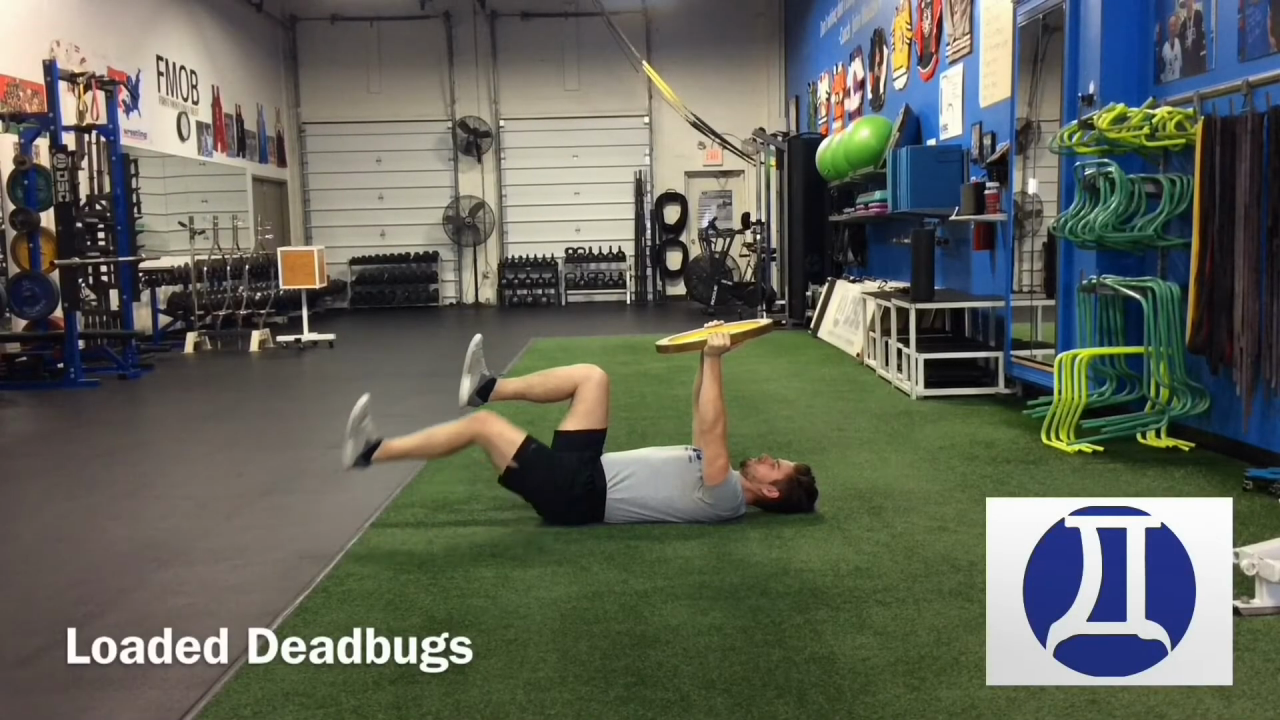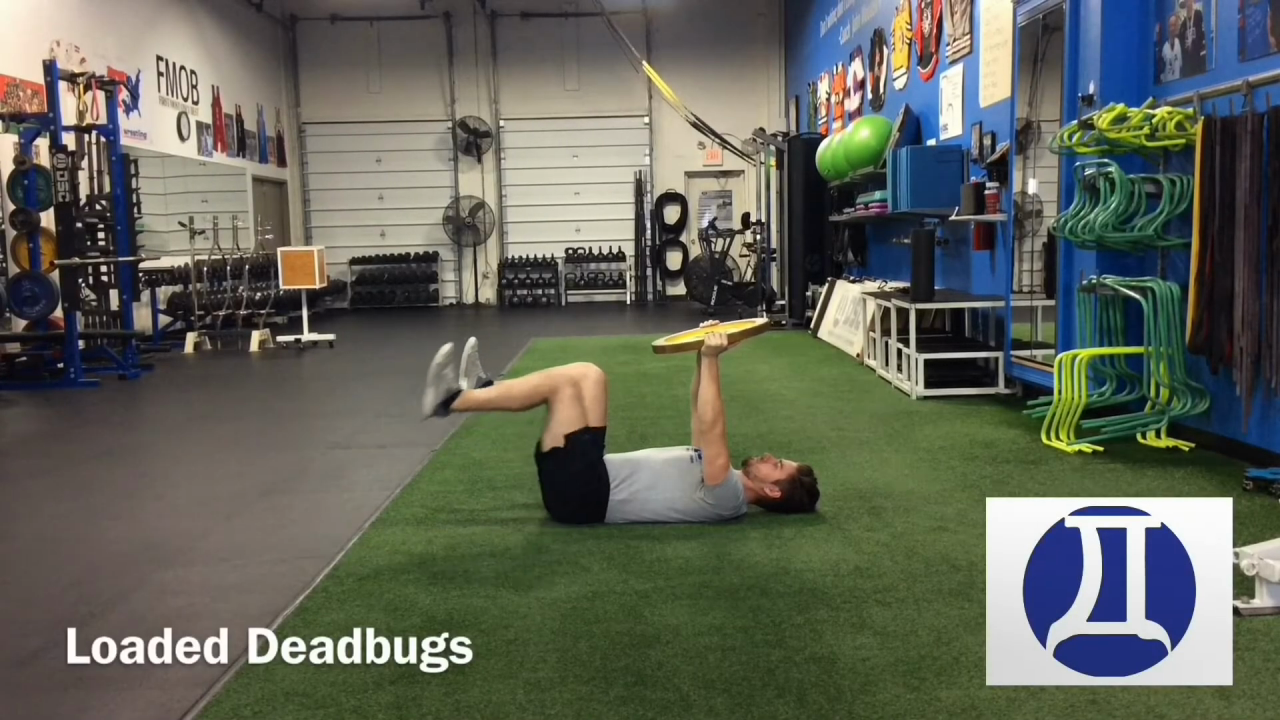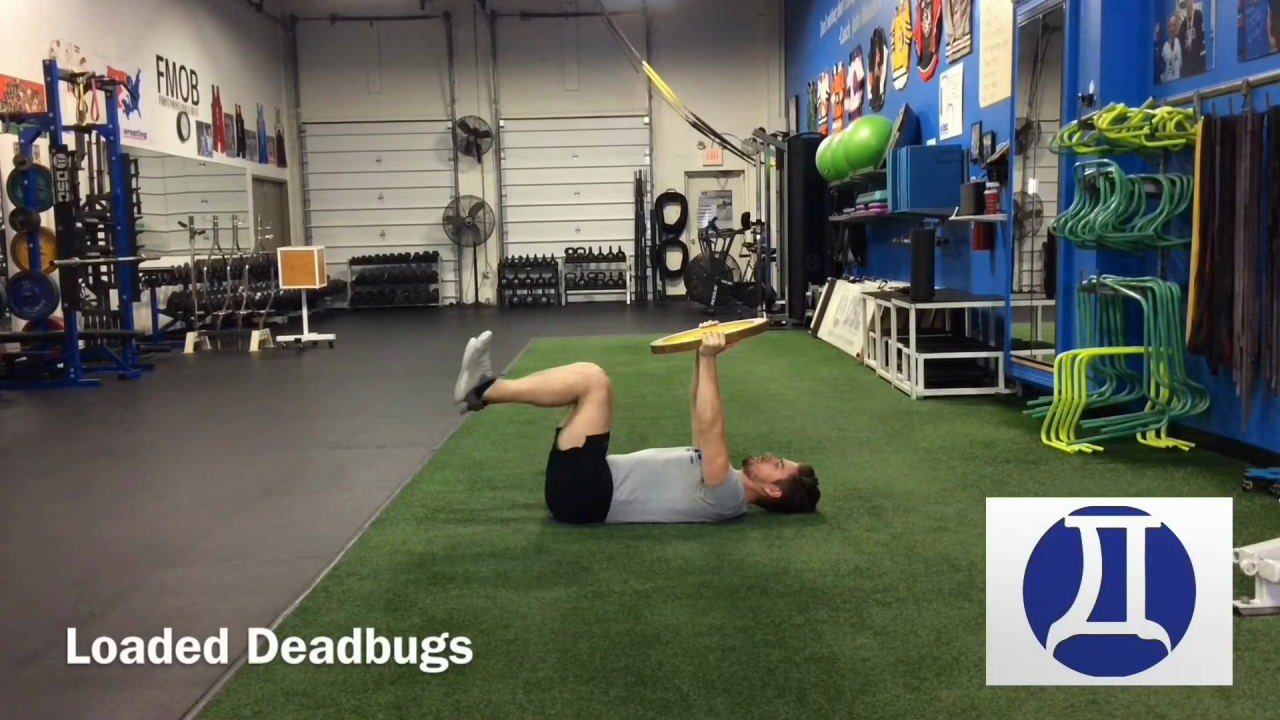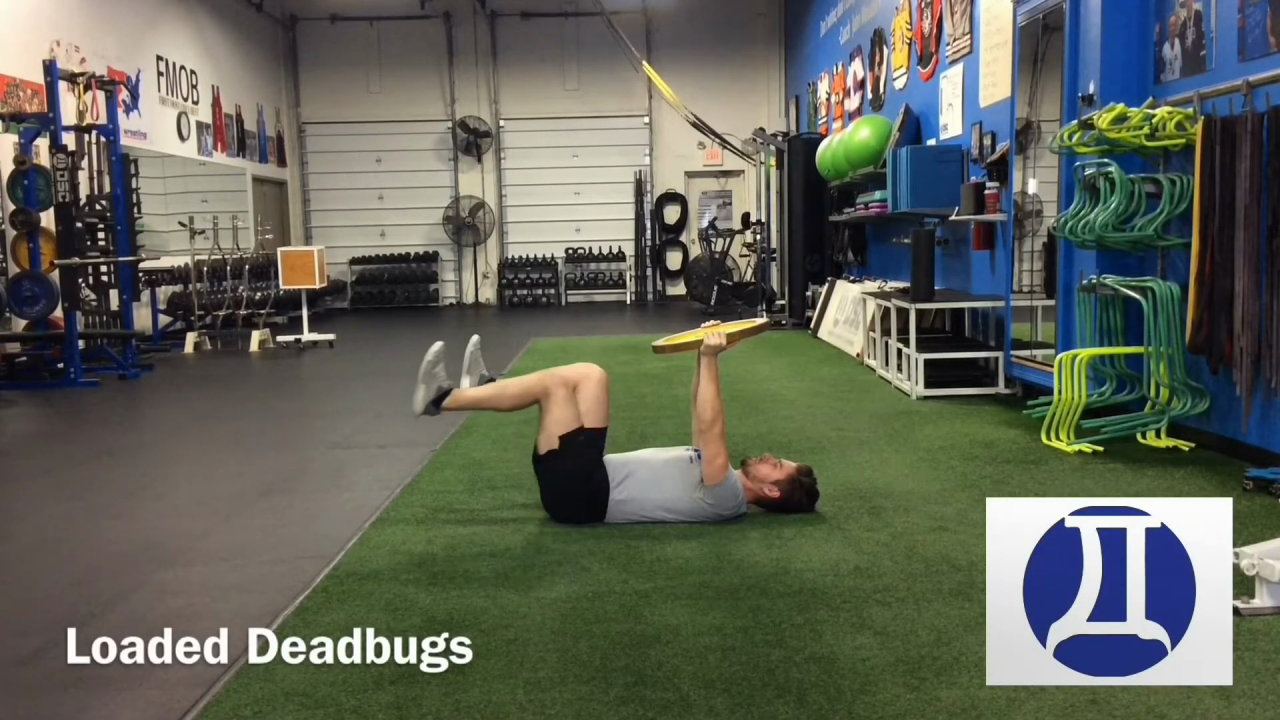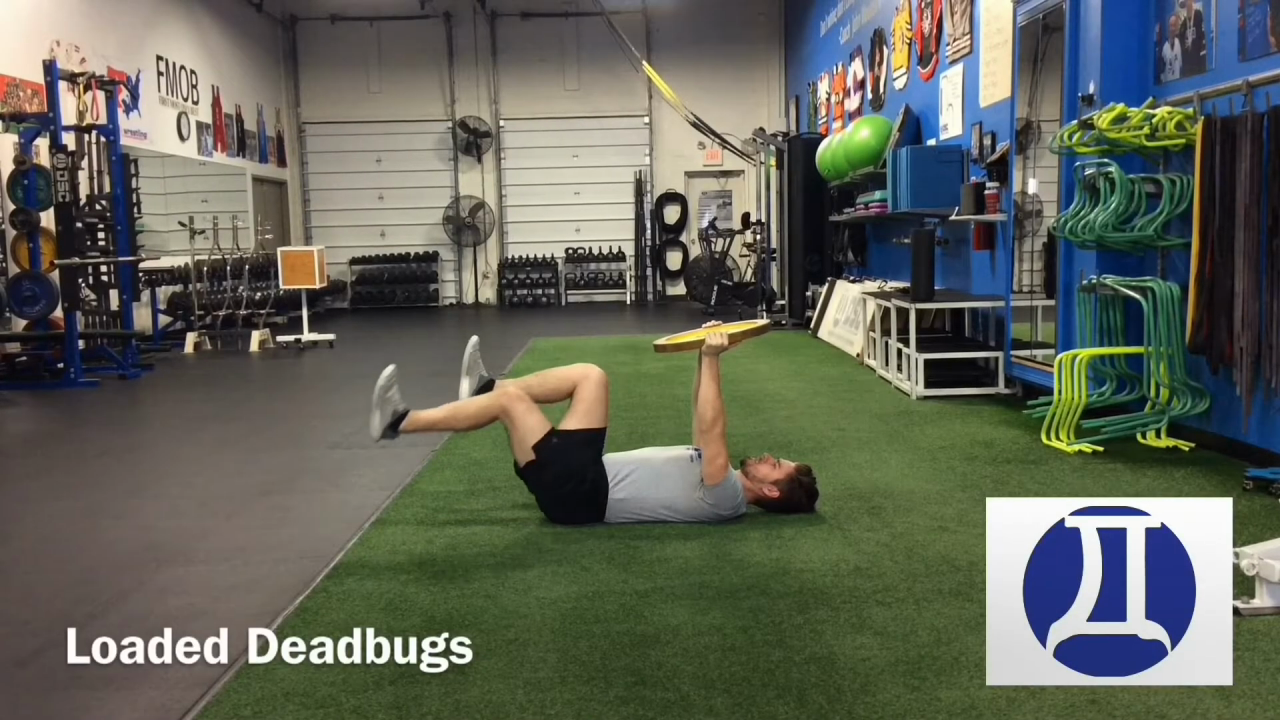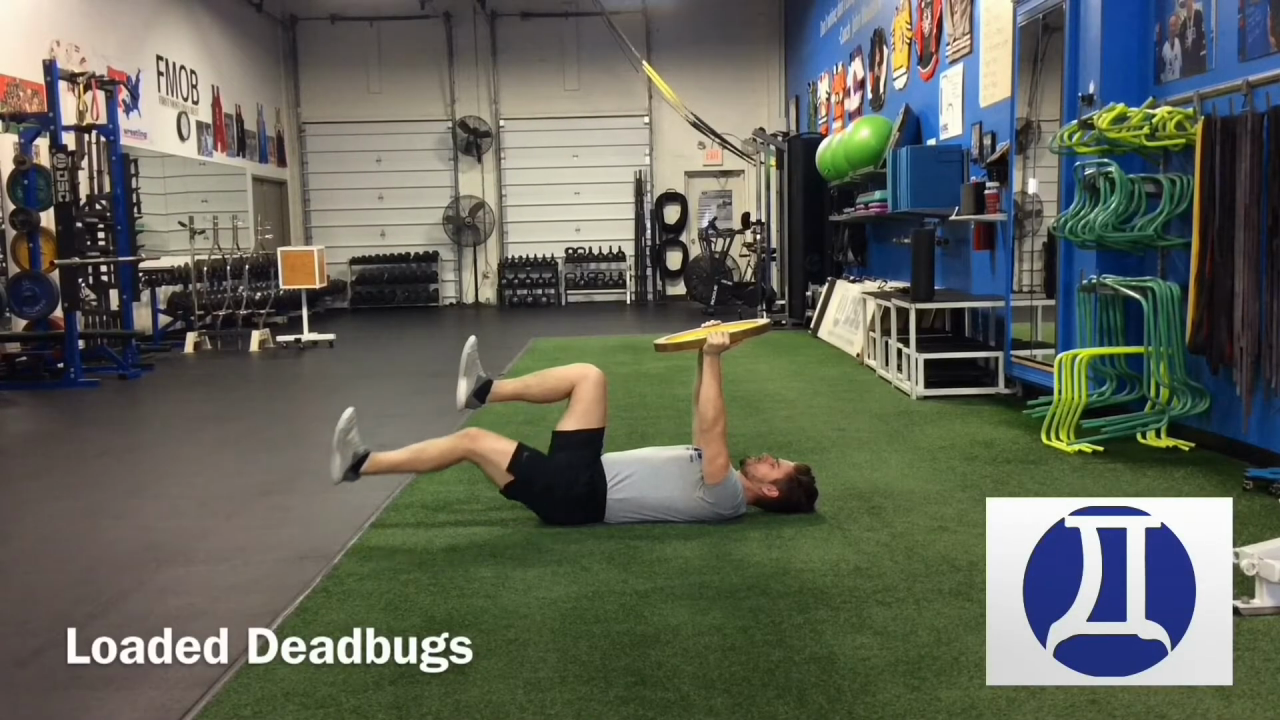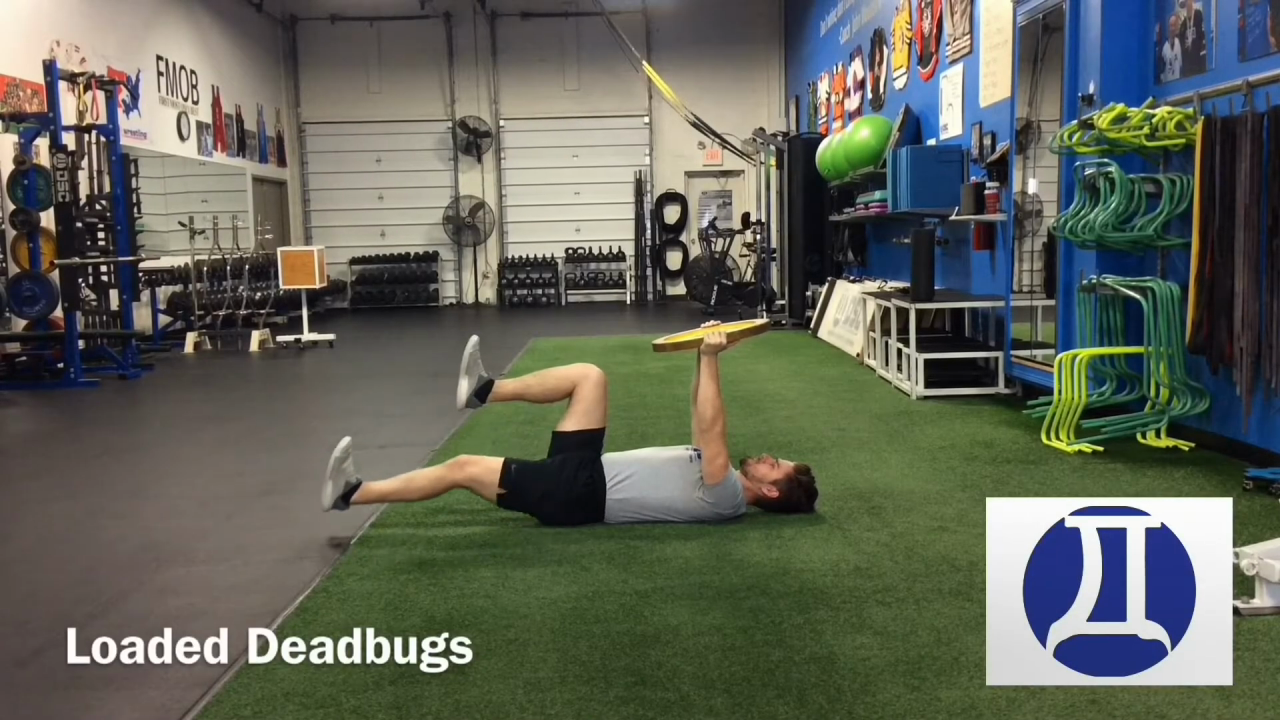
dt=0.4s
person 1, frame 1
left shoulder: (725, 498)
right shoulder: (724, 480)
left elbow: (711, 431)
right elbow: (705, 427)
left wrist: (713, 361)
right wrist: (706, 358)
left hip: (579, 496)
right hip: (587, 473)
left knee: (485, 424)
right knee: (592, 376)
left ankle: (374, 451)
right ankle: (487, 387)
person 1, frame 2
left shoulder: (726, 497)
right shoulder: (725, 480)
left elbow: (711, 432)
right elbow: (704, 425)
left wrist: (711, 361)
right wrist: (702, 357)
left hip: (583, 496)
right hip: (592, 477)
left knee: (564, 382)
right knee: (588, 375)
left ankle: (452, 400)
right ankle: (482, 390)
person 1, frame 3
left shoulder: (726, 497)
right shoulder: (727, 480)
left elbow: (710, 431)
right elbow: (705, 428)
left wrist: (709, 360)
right wrist: (704, 358)
left hip: (582, 495)
right hip: (593, 482)
left knee: (594, 384)
right knee: (590, 375)
left ankle: (485, 388)
right ankle: (489, 390)
person 1, frame 4
left shoulder: (725, 498)
right shoulder: (724, 482)
left elbow: (710, 431)
right elbow: (705, 428)
left wrist: (709, 360)
right wrist: (705, 358)
left hip: (581, 494)
right hip: (592, 476)
left knee: (554, 384)
right knee: (590, 375)
left ankle: (442, 398)
right ankle: (485, 389)
person 1, frame 5
left shoulder: (726, 498)
right shoulder: (725, 480)
left elbow: (711, 431)
right elbow: (705, 424)
left wrist: (711, 360)
right wrist: (706, 358)
left hip: (579, 494)
right hip: (589, 472)
left knee: (510, 401)
right knee: (590, 375)
left ankle: (399, 421)
right ankle: (486, 388)
person 1, frame 6
left shoulder: (726, 496)
right shoulder: (723, 480)
left elbow: (712, 430)
right elbow: (703, 418)
left wrist: (712, 360)
right wrist: (704, 358)
left hip: (578, 495)
right hip: (585, 471)
left knee: (472, 440)
right knee: (588, 375)
left ankle: (362, 464)
right ankle: (485, 390)
person 1, frame 7
left shoulder: (725, 496)
right shoulder: (723, 479)
left elbow: (711, 430)
right elbow: (704, 421)
left wrist: (709, 358)
right wrist: (702, 357)
left hip: (578, 495)
right hip: (586, 469)
left knee: (463, 468)
right knee: (589, 375)
left ankle: (353, 492)
right ankle: (486, 390)
